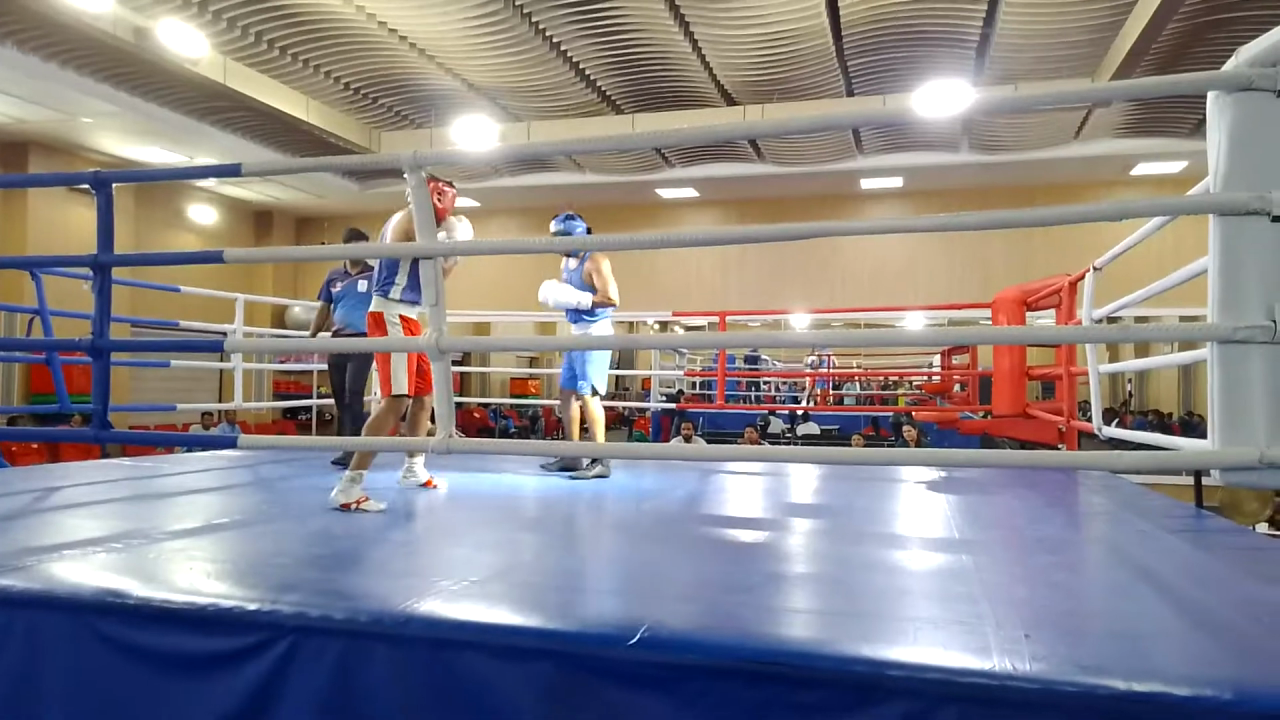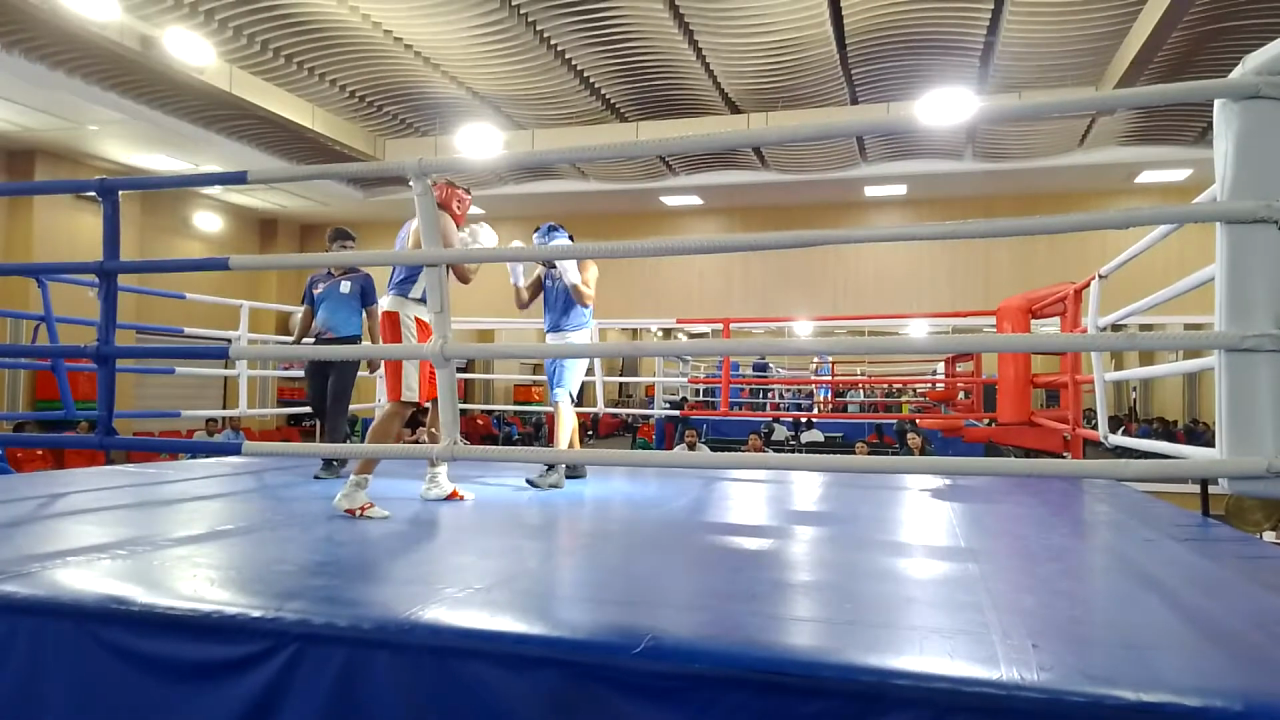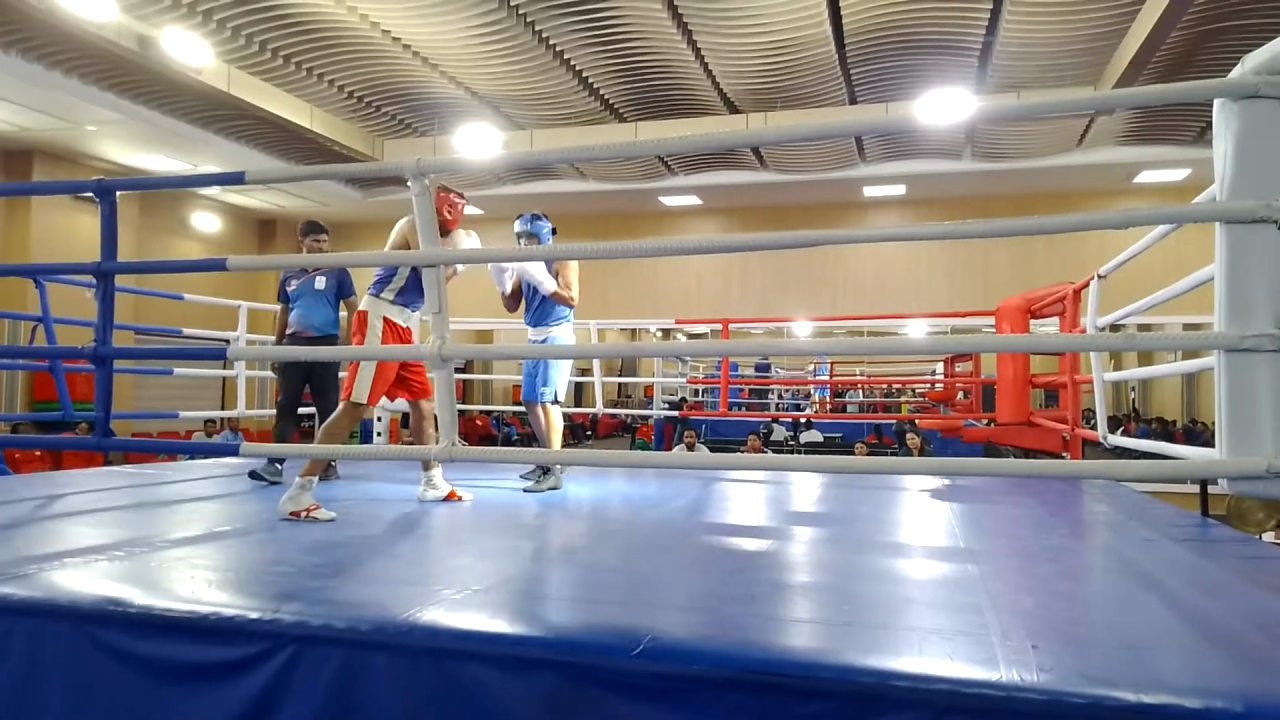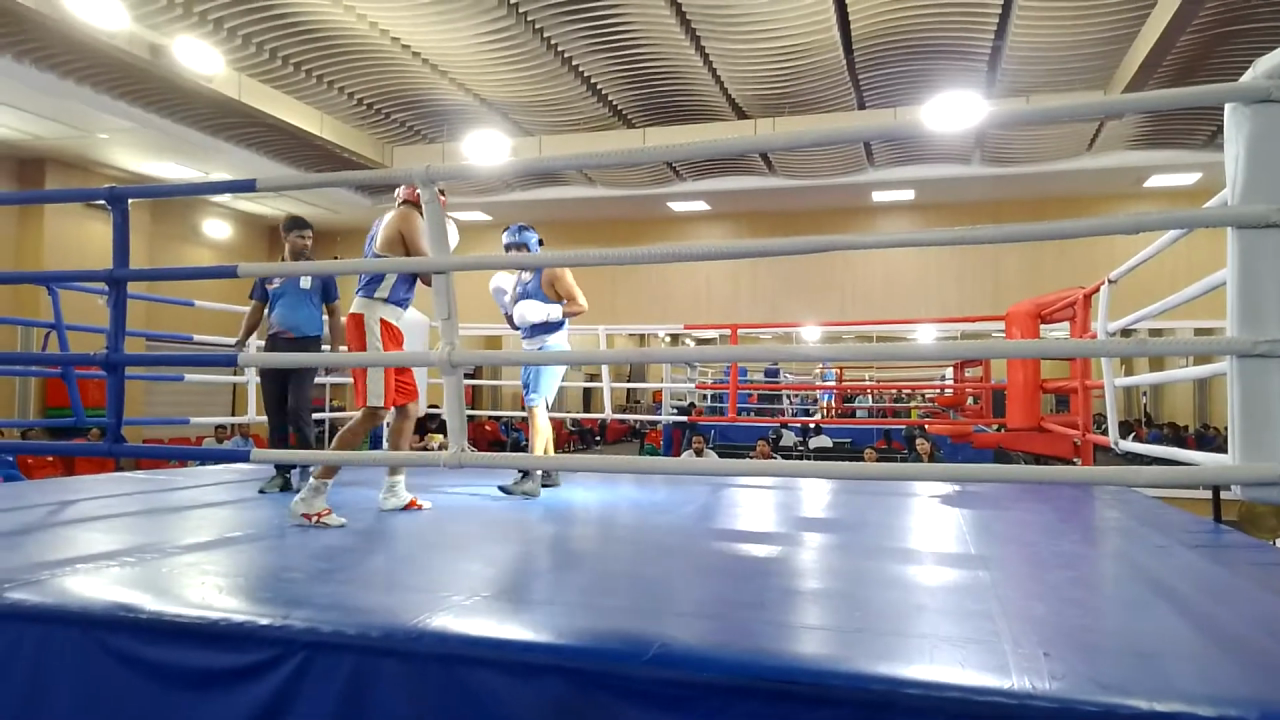
dt=0.4s
person 1, frame 1
left shoulder: (405, 221)
right shoulder: (416, 216)
right elbow: (440, 271)
left wrist: (445, 241)
right wrist: (458, 242)
left hip: (404, 317)
right hip: (392, 316)
left knee: (423, 394)
right knee: (396, 400)
left ankle: (413, 468)
right ankle: (348, 487)
person 1, frame 2
left shoulder: (413, 226)
right shoulder: (439, 219)
right elbow: (464, 274)
left wrist: (466, 244)
right wrist: (481, 246)
left hip: (416, 320)
right hip: (405, 318)
left knee: (439, 398)
right knee: (401, 404)
left ankle: (436, 481)
right ankle: (353, 491)
person 1, frame 3
left shoulder: (412, 227)
right shoulder: (417, 225)
left wrist: (452, 252)
left hip: (397, 325)
right hip: (380, 321)
left knee: (423, 403)
right knee: (354, 406)
left ankle: (434, 483)
right ankle: (297, 495)
person 1, frame 4
left shoulder: (385, 222)
right shoulder: (408, 218)
right elbow: (428, 276)
left wrist: (431, 250)
right wrist: (444, 249)
left hip: (386, 324)
right hip: (374, 321)
left knee: (408, 406)
right knee: (373, 411)
left ankle: (394, 490)
right ankle: (311, 496)
person 2, frame 1
left shoulder: (596, 261)
right shoulder: (566, 263)
left elbow: (611, 298)
left wrist: (576, 298)
right wrist: (555, 299)
left hip: (596, 334)
right hip: (578, 335)
left knee: (588, 395)
right knee: (567, 393)
left ankle: (600, 461)
right ankle: (572, 456)
person 2, frame 2
left shoulder: (585, 266)
right shoulder: (544, 271)
left elbow: (587, 298)
right elbow: (522, 303)
left wrist: (570, 271)
right wrist: (516, 273)
left hip: (576, 343)
right hip: (553, 344)
left knee: (562, 401)
right knee: (562, 404)
left ankle: (557, 468)
right ankle: (576, 464)
person 2, frame 3
left shoulder: (564, 261)
right shoulder: (524, 265)
left elbow: (571, 299)
right elbow: (510, 306)
left wrist: (543, 279)
right wrist: (503, 282)
left hip: (557, 338)
right hip: (535, 339)
left knee: (548, 401)
right knee: (531, 402)
left ankle: (553, 471)
right ankle: (546, 462)
person 2, frame 4
left shoulder: (553, 271)
right shoulder: (517, 280)
left elbow: (581, 305)
right elbow: (516, 324)
left wrist: (546, 312)
right wrist: (505, 304)
left hip: (552, 347)
right hip: (530, 350)
left knee: (535, 406)
right knee: (537, 409)
left ankle: (532, 474)
right ankle: (549, 470)
person 3, frame 1
left shoulder: (376, 276)
right shoulder: (333, 276)
right elbow: (323, 310)
right wrist: (311, 338)
left hip: (363, 341)
left knee: (353, 394)
right knee: (341, 398)
left ankle: (352, 447)
person 3, frame 2
left shoulder: (361, 278)
right shoulder: (315, 279)
left elbow: (372, 316)
right elbow: (307, 314)
right wrist: (295, 342)
left hip: (347, 345)
right hip: (319, 345)
left knee: (336, 403)
right knee: (316, 402)
left ankle: (332, 460)
right ankle: (340, 445)
person 3, frame 3
left shoulder: (337, 273)
right shoulder: (289, 276)
left elbow: (352, 309)
right elbow: (283, 314)
left wrist: (349, 341)
right wrist: (276, 348)
left hip: (325, 346)
right hip: (293, 346)
left knee: (326, 407)
right knee: (285, 406)
left ankle: (329, 463)
right ankle: (275, 464)
person 3, frame 4
left shoulder: (321, 272)
right shoulder: (268, 273)
left elbow: (334, 313)
right elbow: (256, 311)
left wrist: (335, 350)
right wrist: (241, 342)
left hip: (307, 348)
right hip: (274, 348)
left knee: (299, 409)
right knee: (276, 413)
left ankle: (304, 467)
right ankle: (282, 471)
